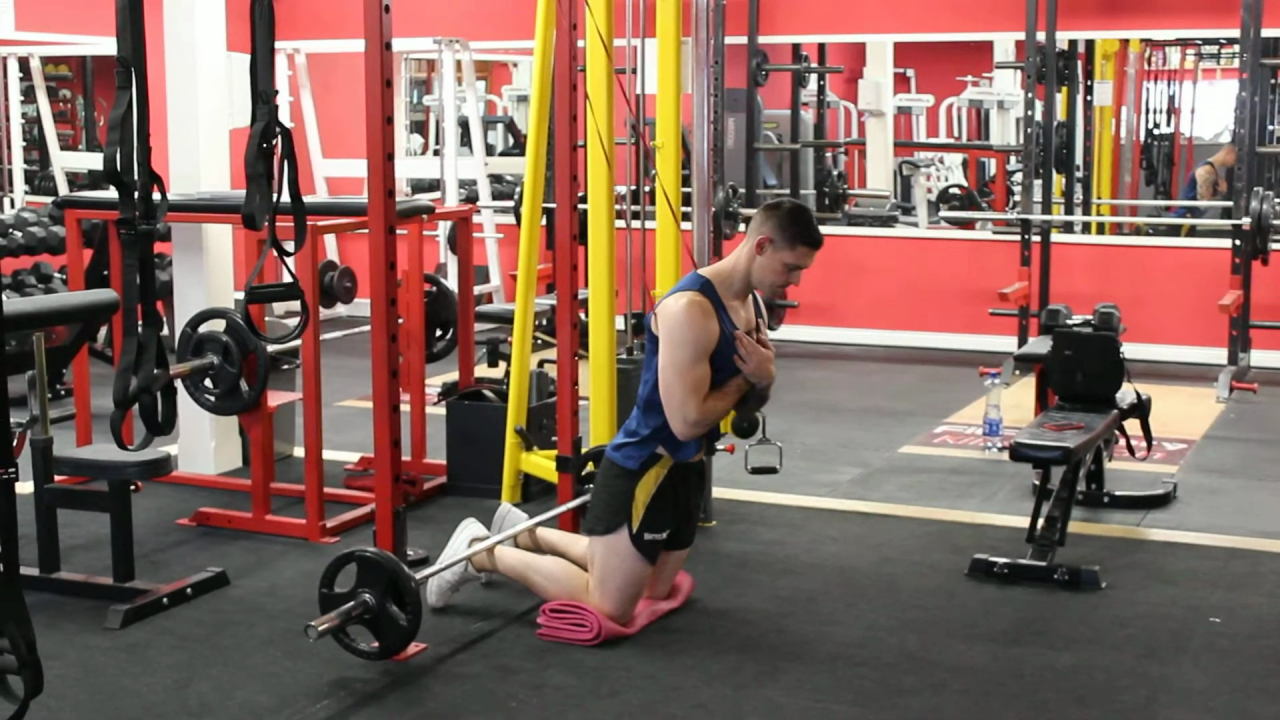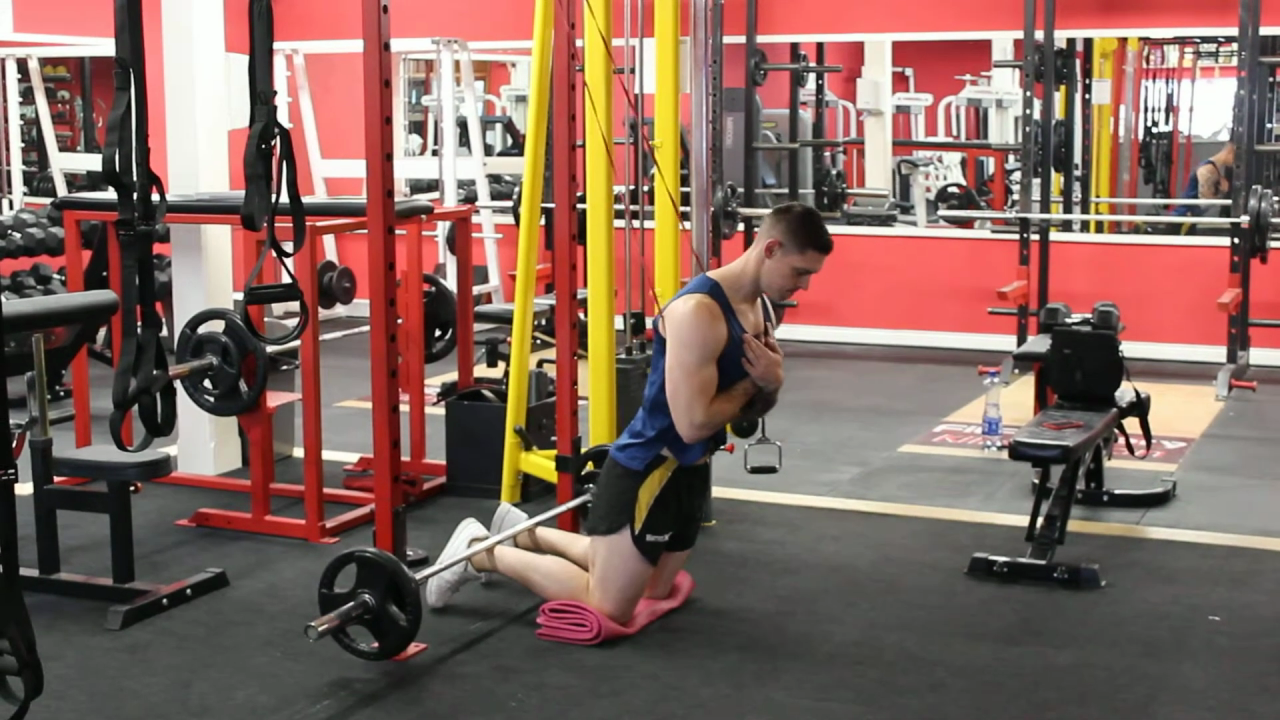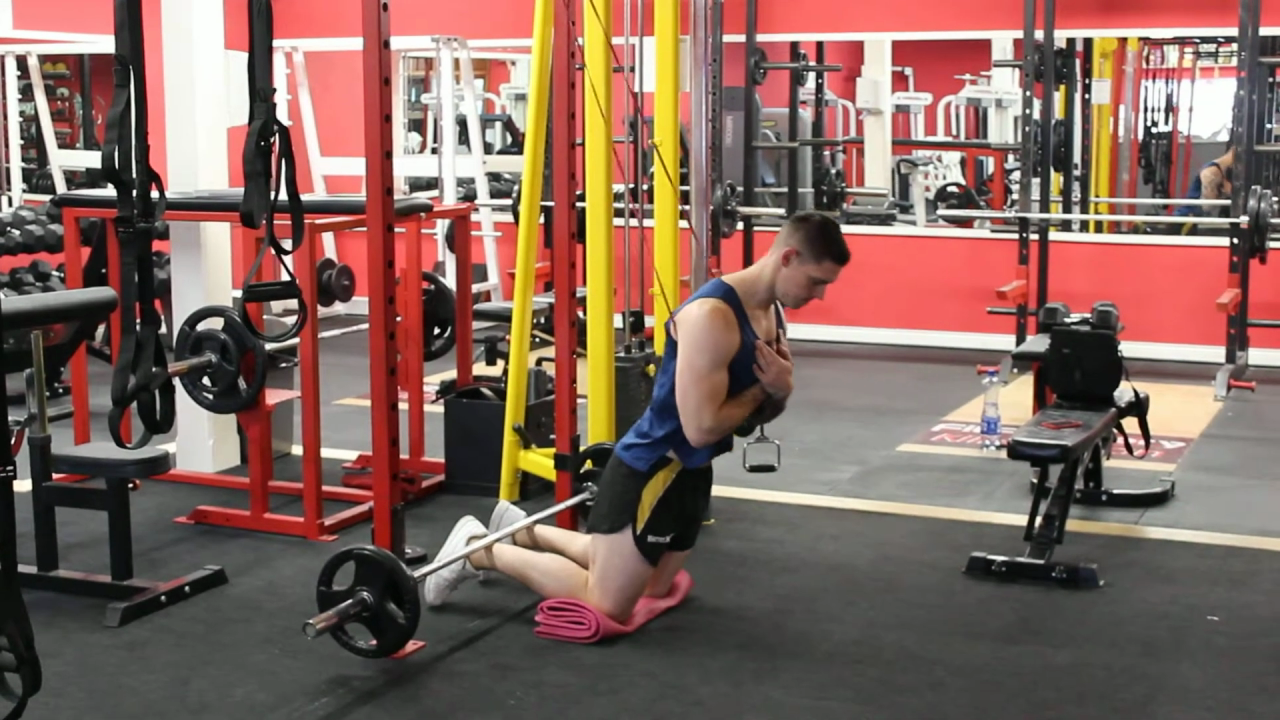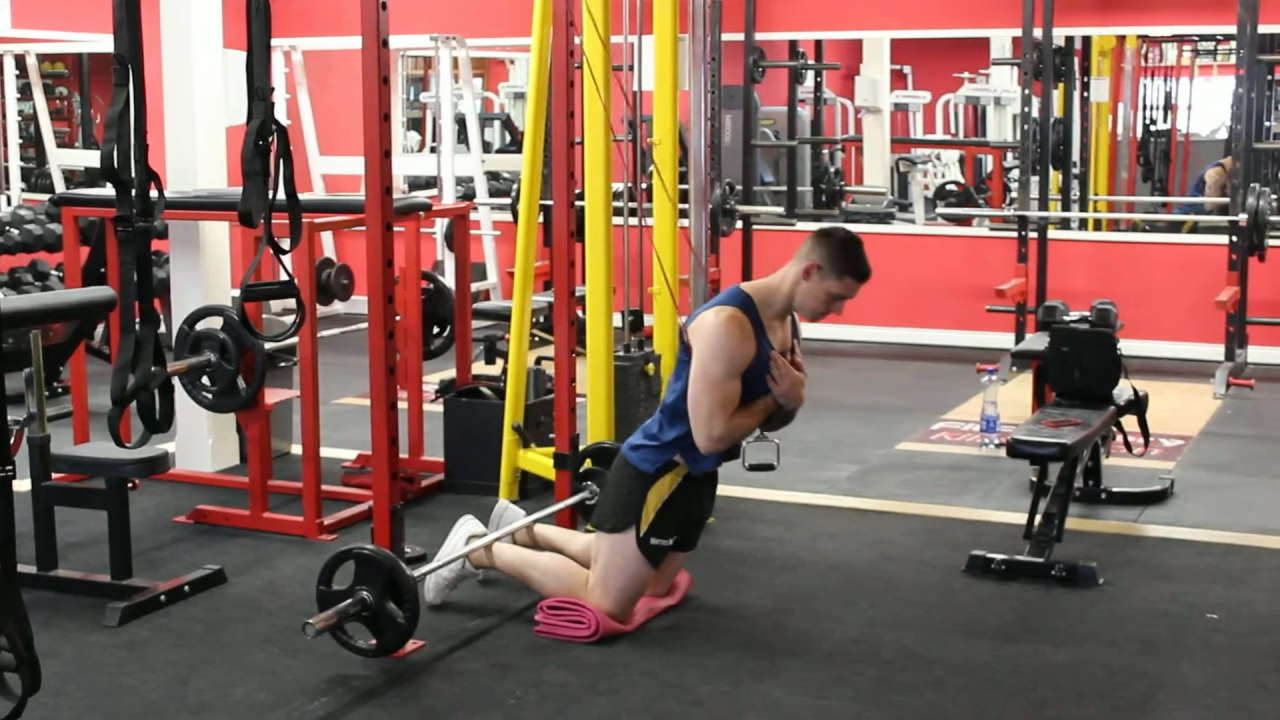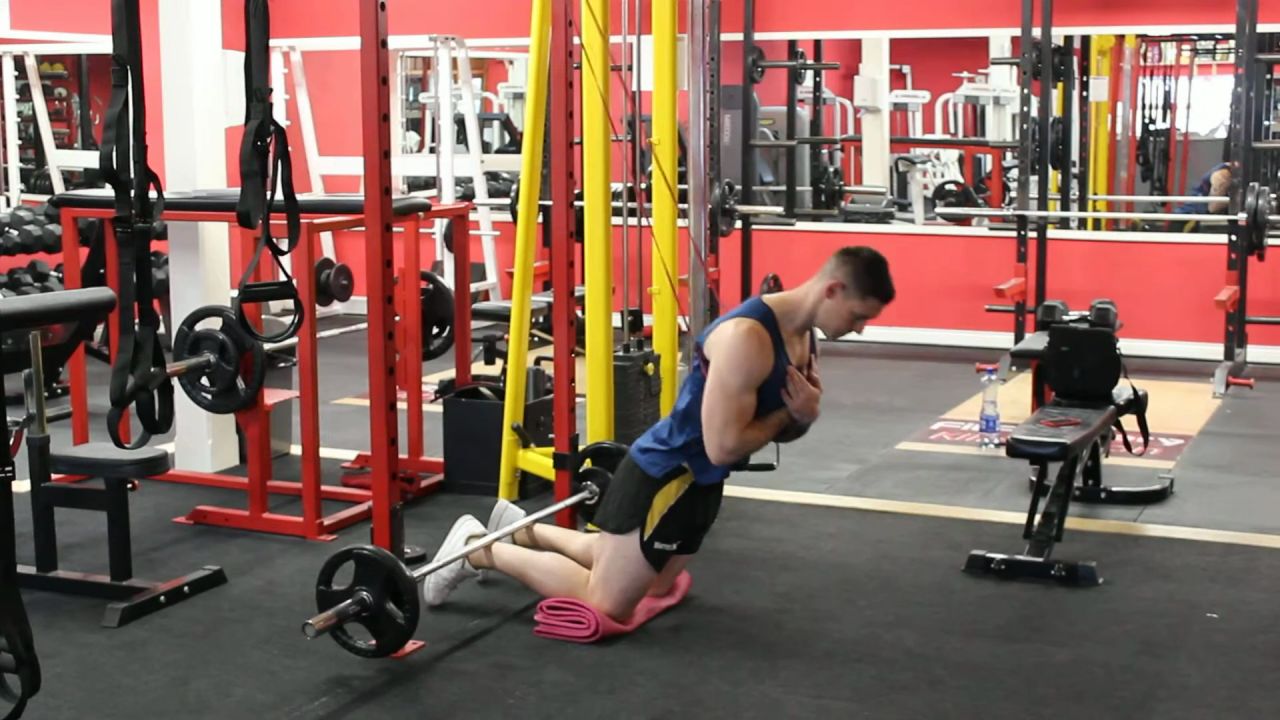
dt=0.2s
person 1, frame 1
left shoulder: (751, 303)
right shoulder: (691, 309)
left elbow: (748, 403)
right elbow: (687, 421)
left wrist: (763, 378)
right wrist: (745, 376)
left hip: (684, 469)
right hip: (644, 470)
left knee: (654, 590)
right knee: (608, 610)
left ankle: (524, 532)
right ankle: (482, 552)
person 1, frame 2
left shoulder: (759, 306)
right shoulder: (699, 311)
left elbow: (755, 407)
right elbow: (694, 424)
left wrist: (771, 382)
right wrist: (752, 381)
left hip: (688, 471)
right hip: (647, 471)
left knee: (653, 590)
right knee: (607, 609)
left ankle: (524, 533)
right ankle: (481, 552)
person 1, frame 3
left shoulder: (772, 312)
right shoulder: (713, 316)
left elbow: (760, 412)
right elbow: (702, 427)
left wrist: (780, 389)
right wrist: (763, 386)
left hip: (689, 472)
right hip: (651, 471)
left knee: (653, 589)
right knee: (606, 608)
left ankle: (523, 531)
right ankle: (479, 550)
person 1, frame 4
left shoulder: (785, 320)
right shoulder: (729, 325)
left elbow: (768, 417)
right elbow: (711, 435)
left wrist: (791, 399)
right wrist: (773, 397)
left hip: (693, 475)
right hip: (656, 473)
left knee: (651, 588)
right knee: (606, 606)
left ankle: (522, 530)
right ankle: (479, 549)
person 1, frame 5
left shoulder: (802, 332)
right shoulder: (748, 338)
left elbow: (777, 424)
right elbow: (722, 446)
left wrist: (805, 412)
right wrist: (788, 412)
left hip: (697, 481)
right hip: (663, 476)
left knee: (650, 587)
right knee: (605, 605)
left ankle: (522, 530)
right ankle: (481, 548)
